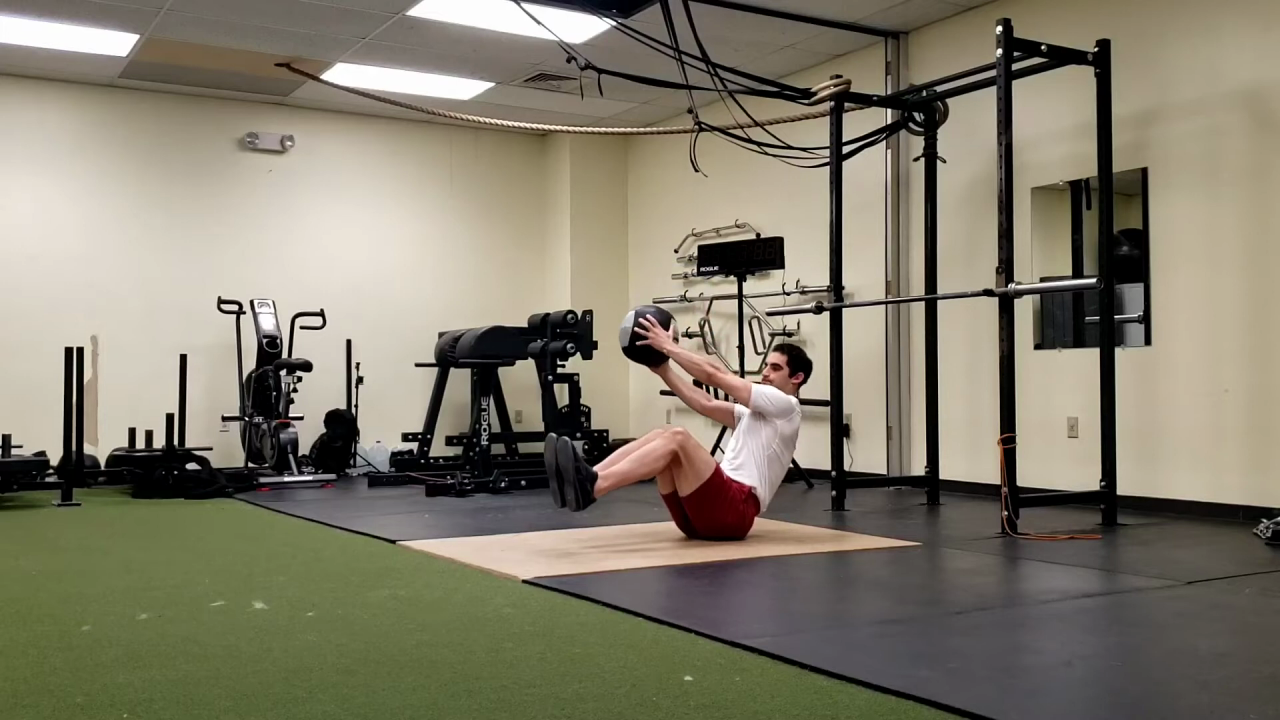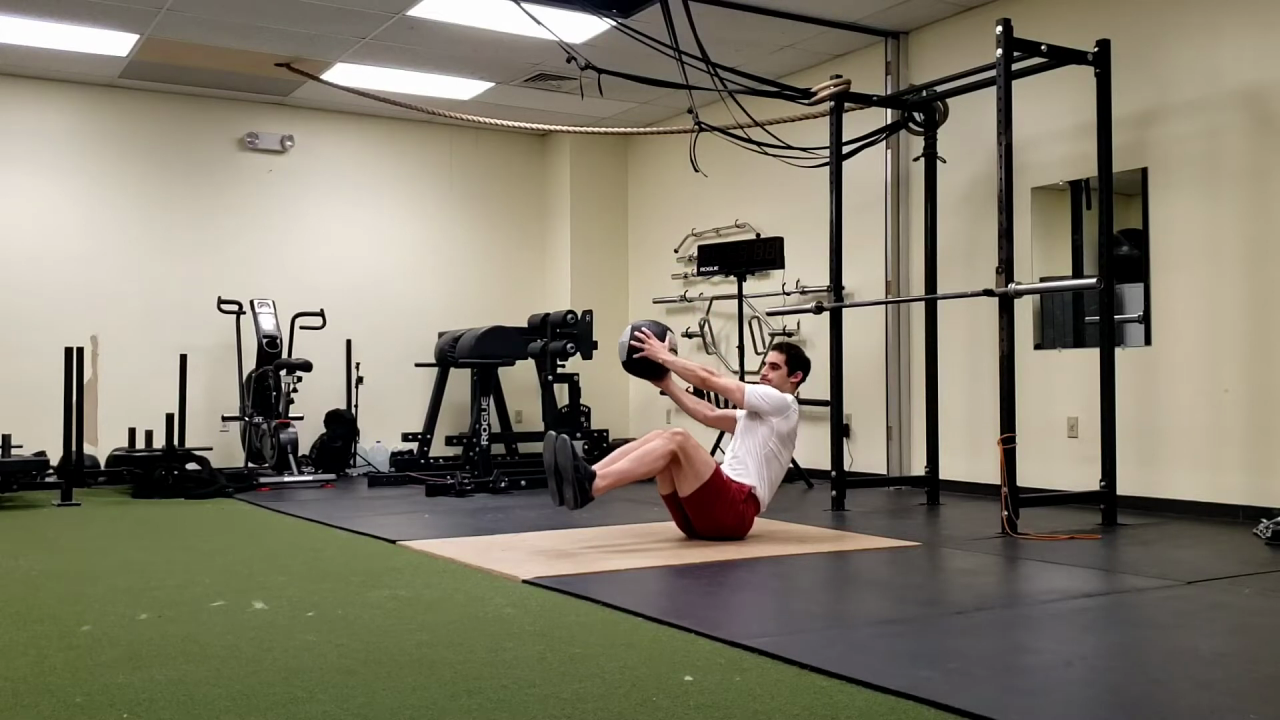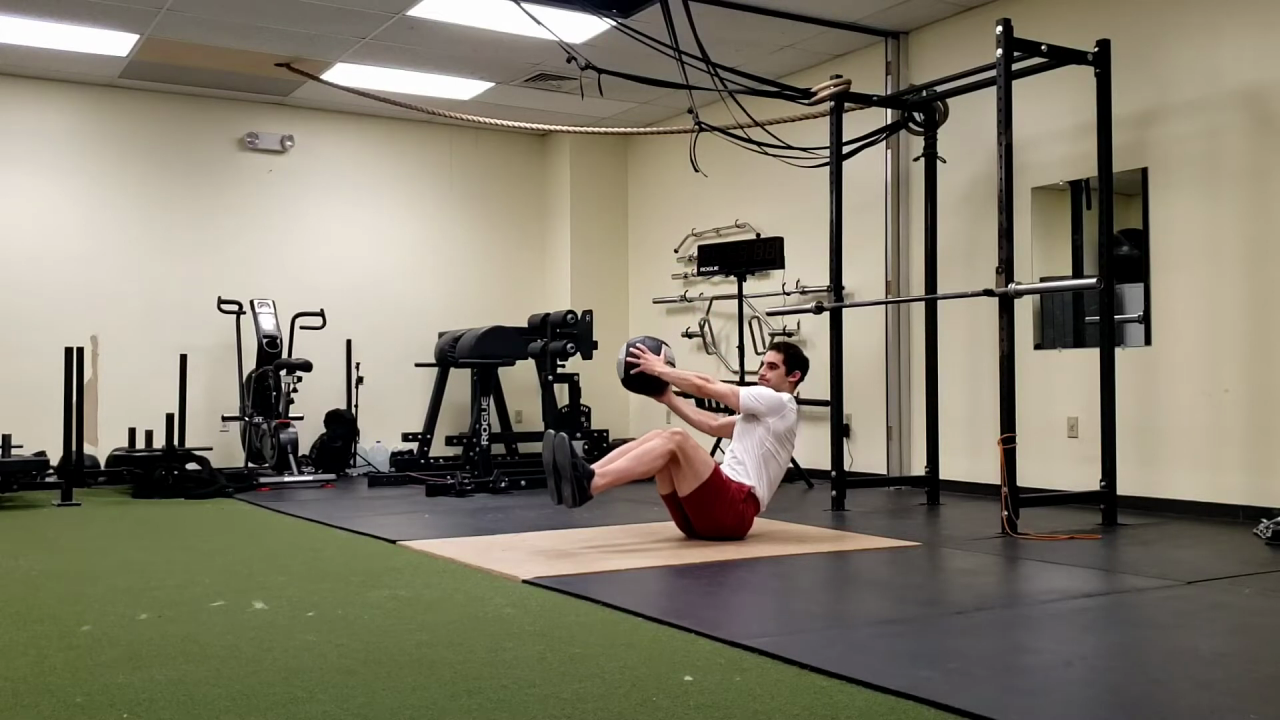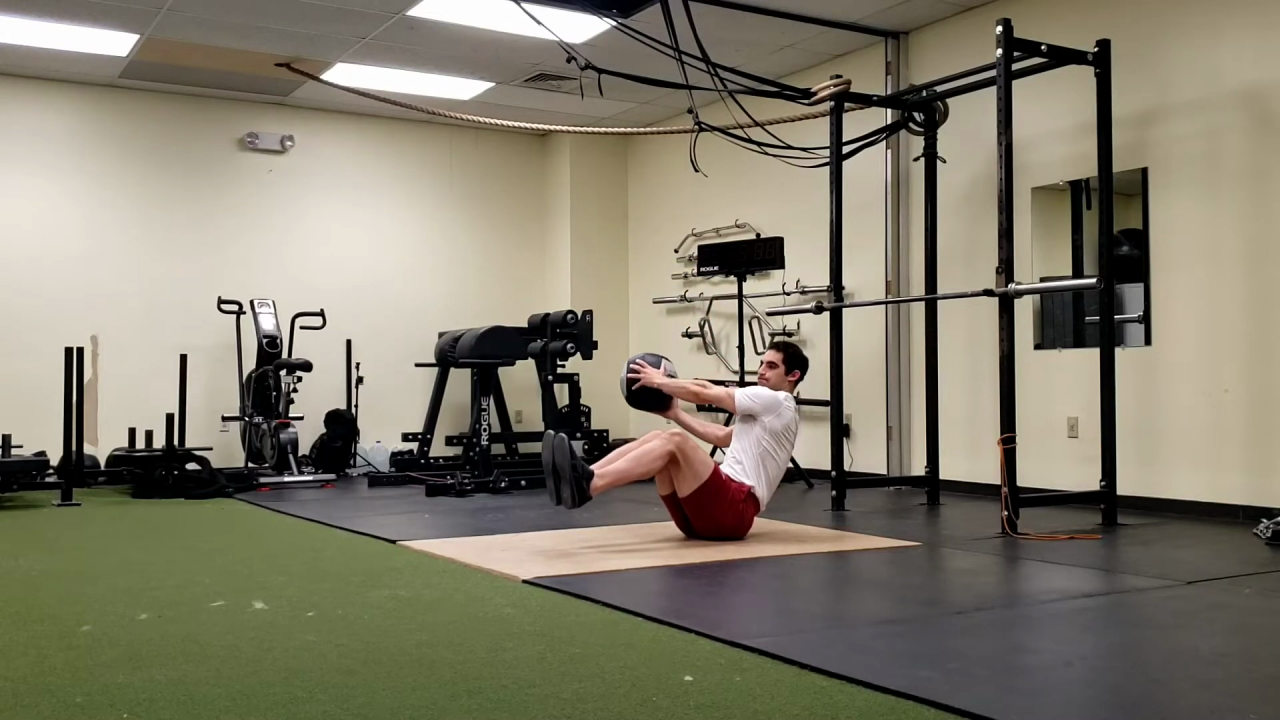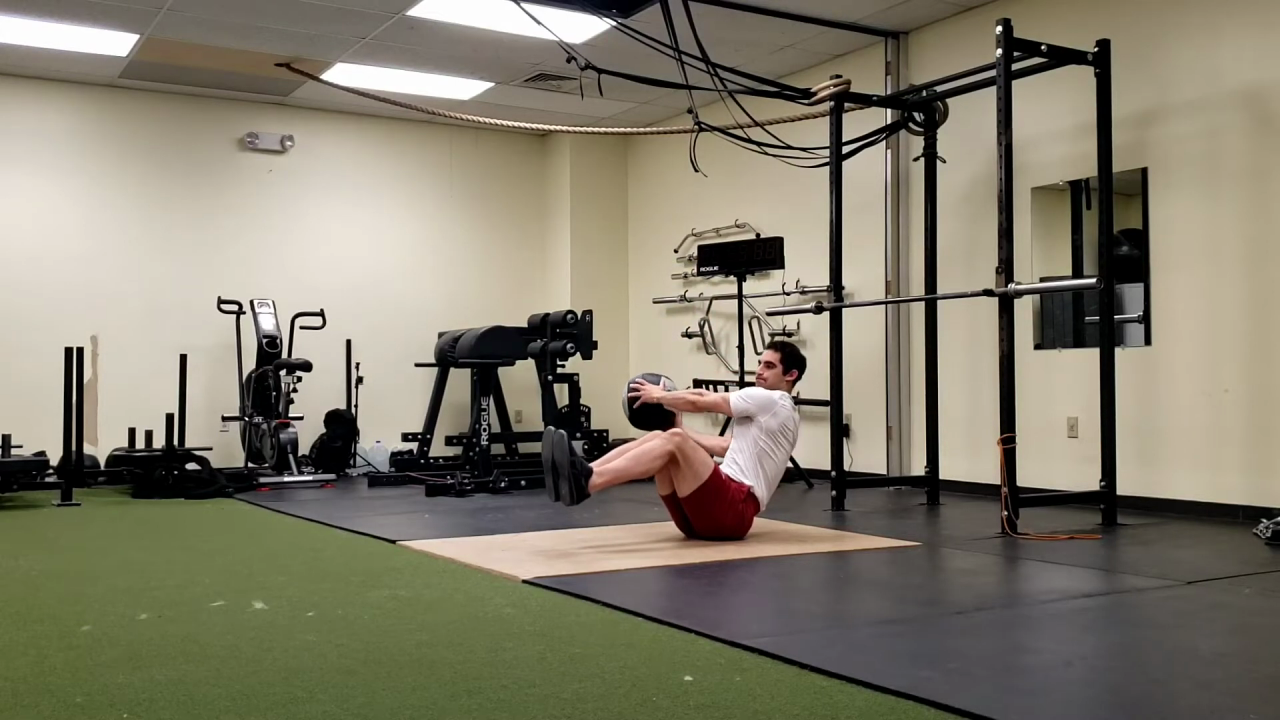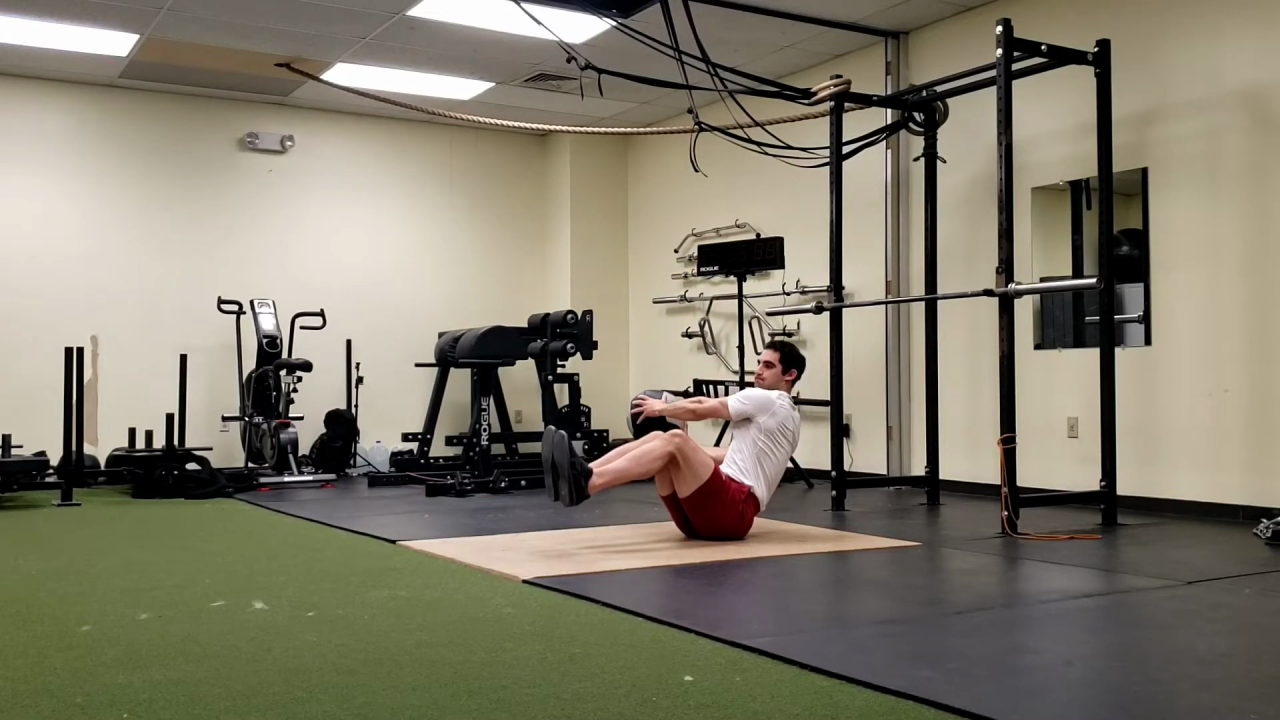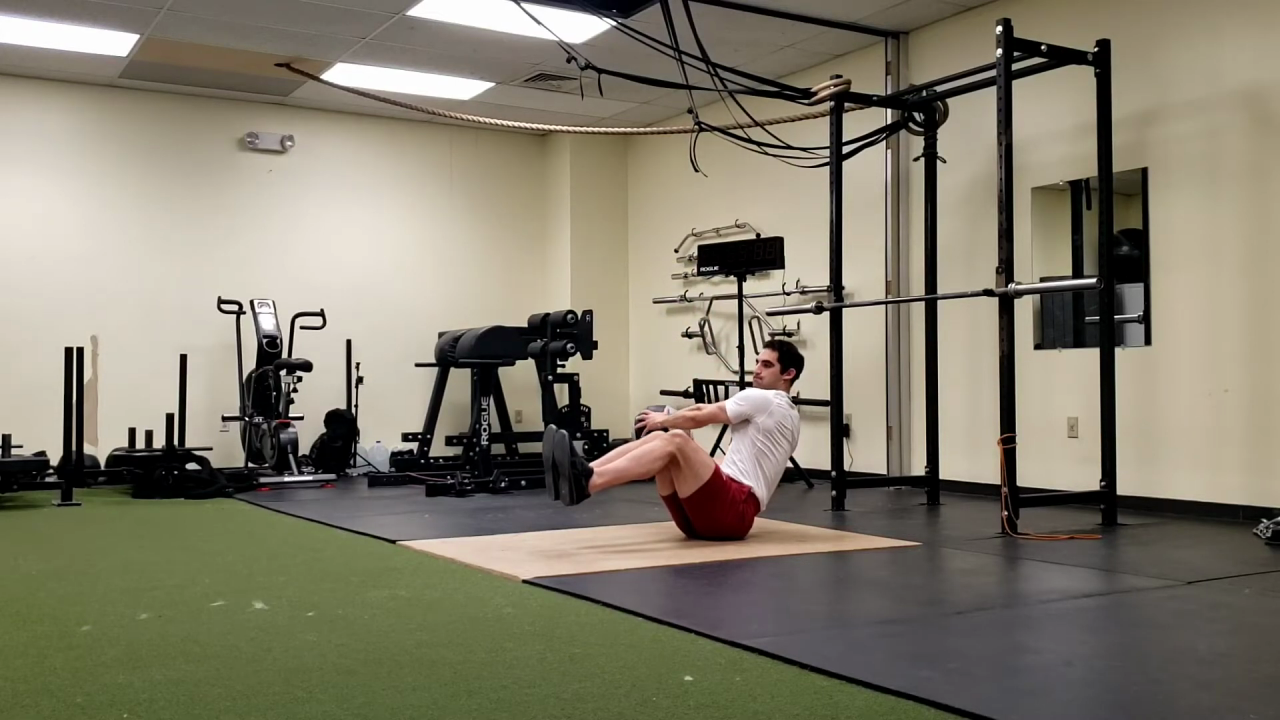
dt=0.3s
person 1, frame 1
left shoulder: (784, 406)
right shoulder: (755, 413)
left elbow: (716, 375)
right elbow: (707, 404)
left wrist: (668, 346)
right wrist: (663, 369)
left hip: (734, 510)
right hip: (703, 509)
left knee: (677, 438)
right knee: (662, 436)
left ankle: (591, 487)
right ankle: (587, 478)
person 1, frame 2
left shoulder: (782, 405)
right shoulder: (757, 413)
left elbow: (710, 380)
right elbow: (710, 415)
left wrist: (663, 356)
right wrist: (665, 382)
left hip: (734, 510)
right hip: (703, 509)
left knee: (677, 438)
right knee: (659, 437)
left ankle: (590, 486)
right ankle: (587, 477)
person 1, frame 3
left shoulder: (779, 404)
right shoulder: (761, 414)
left elbow: (707, 386)
right elbow: (715, 425)
left wrist: (660, 369)
right wrist: (668, 397)
left hip: (733, 510)
right hip: (712, 506)
left knee: (675, 438)
right knee: (659, 437)
left ankle: (588, 485)
right ankle: (584, 476)
person 1, frame 4
left shoulder: (776, 402)
right shoulder: (764, 413)
left elbow: (704, 392)
right elbow: (721, 437)
left wrist: (659, 381)
right wrist: (674, 413)
left hip: (733, 510)
right hip: (704, 511)
left knee: (674, 440)
right knee: (658, 438)
left ankle: (588, 486)
right ankle: (584, 476)
person 1, frame 5
left shoulder: (771, 400)
right shoulder: (769, 411)
left elbow: (702, 400)
right elbow: (727, 448)
left wrist: (660, 396)
right wrist: (684, 433)
left hip: (732, 510)
left knee: (674, 440)
right knee: (658, 438)
left ankle: (586, 483)
right ankle: (584, 473)
person 1, frame 6
left shoulder: (768, 400)
right shoulder: (773, 412)
left elbow: (702, 408)
left wrist: (661, 408)
right wrist: (688, 451)
left hip: (733, 510)
left knee: (674, 441)
right knee: (659, 439)
left ankle: (586, 484)
right ankle: (583, 474)
person 1, frame 7
left shoulder: (765, 400)
right shoulder: (778, 413)
left elbow: (702, 415)
left wrist: (664, 419)
right wrist: (690, 460)
left hip: (733, 511)
right hip: (710, 509)
left knee: (676, 440)
right knee: (658, 438)
left ankle: (585, 483)
right ankle: (582, 473)
